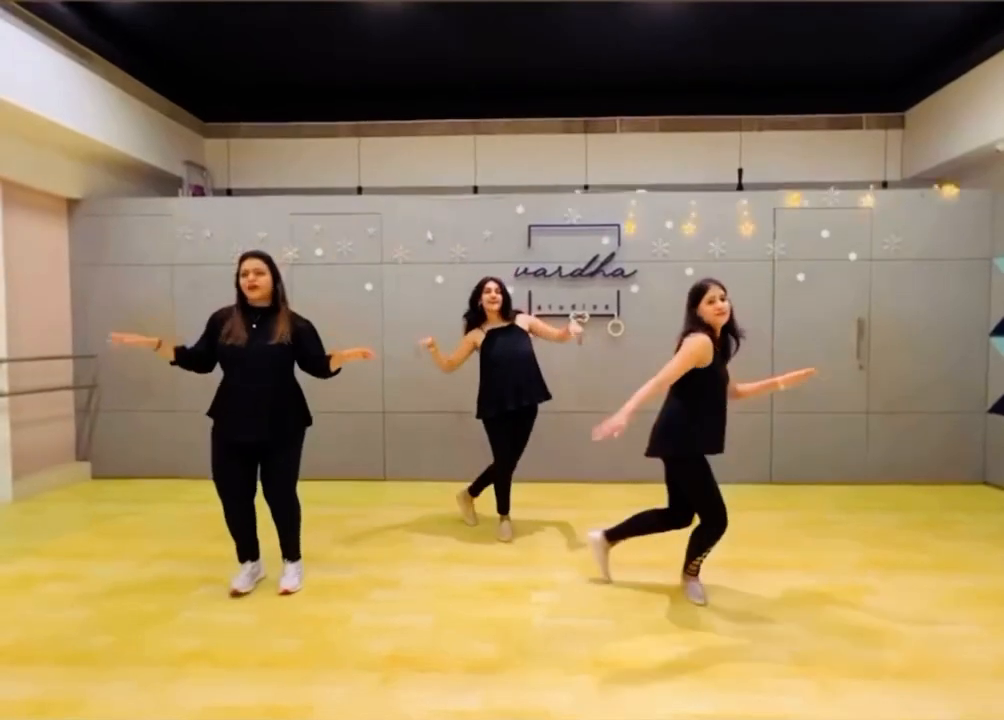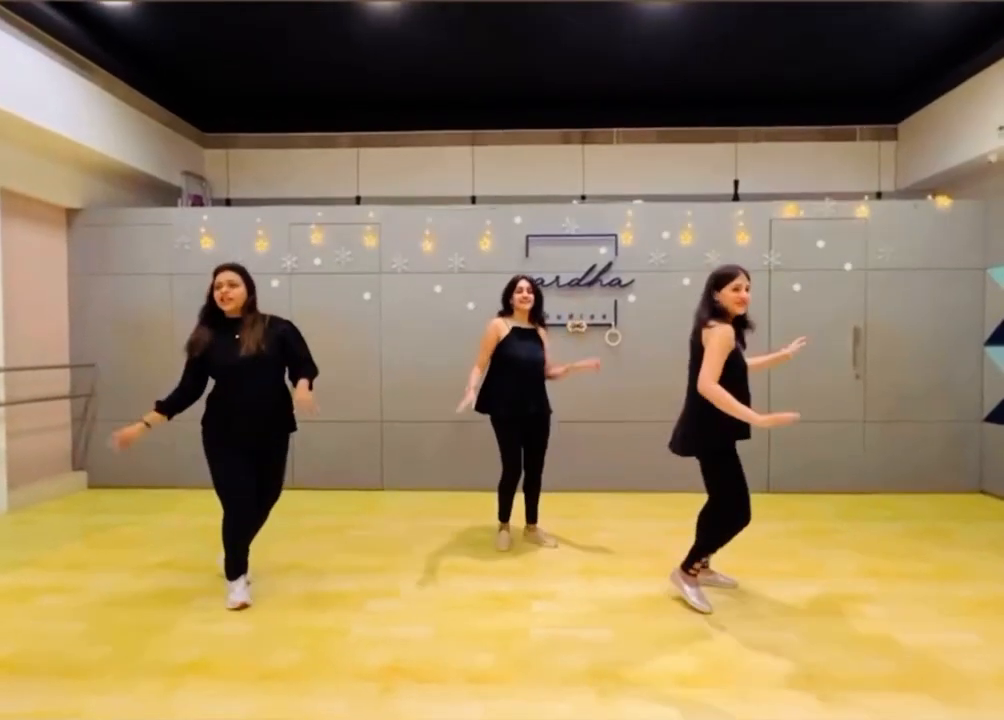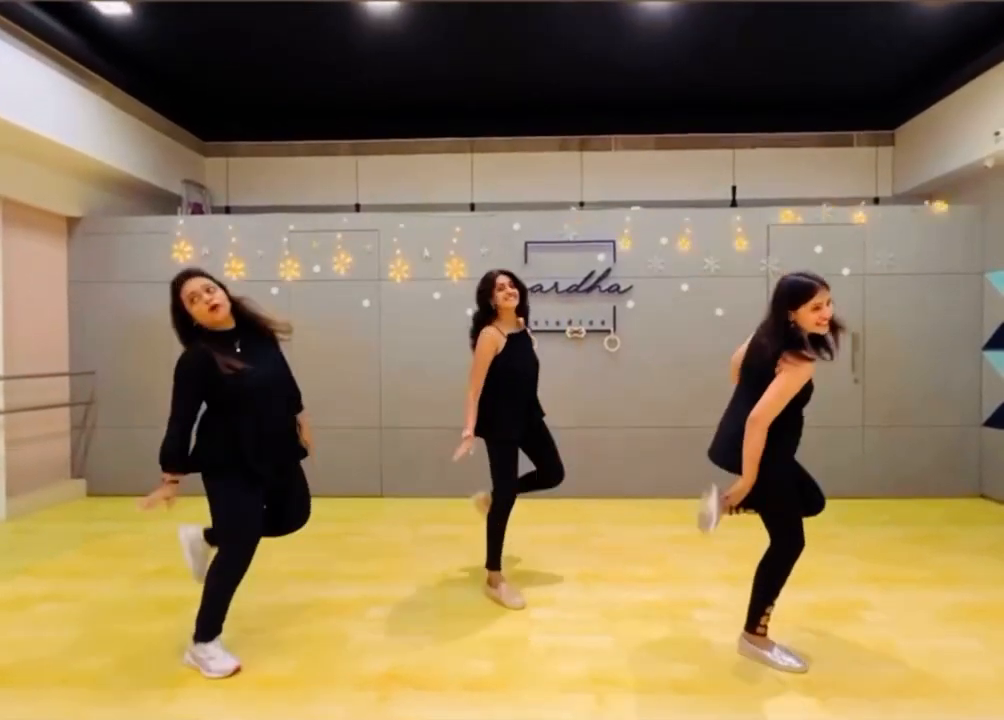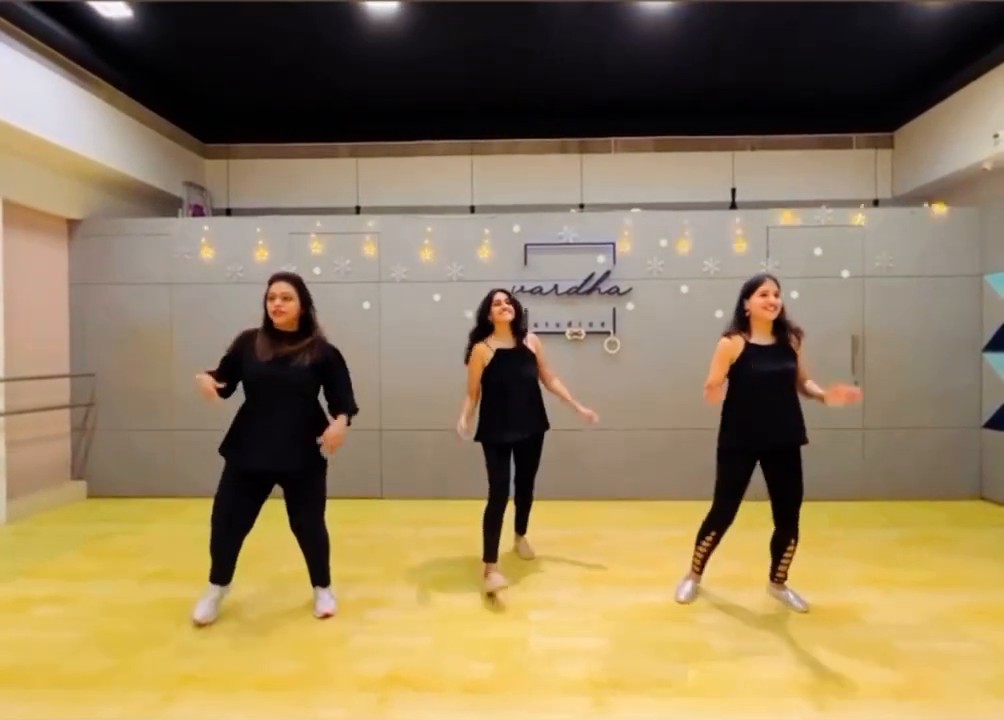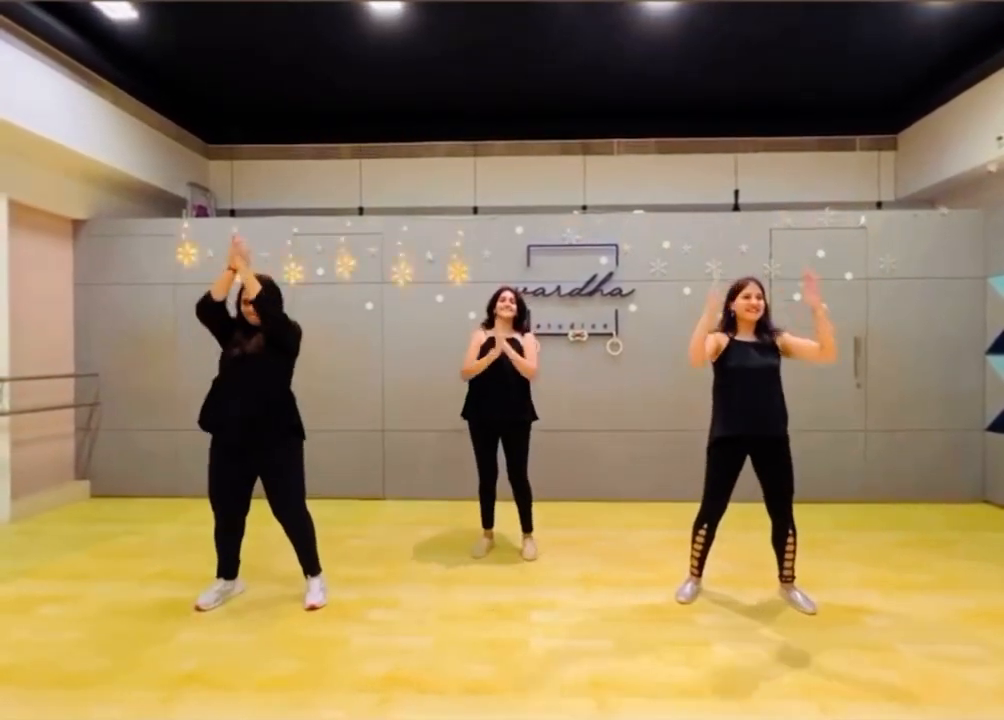
dt=0.7s
person 1, frame 1
left shoulder: (293, 325)
right shoulder: (224, 321)
left elbow: (318, 366)
right elbow: (200, 360)
left wrist: (346, 357)
right wrist: (156, 345)
left hip: (282, 425)
right hip: (232, 425)
left knee: (281, 495)
right knee: (233, 494)
left ankle: (292, 563)
right ankle: (249, 564)
person 1, frame 2
left shoulder: (278, 329)
right shoulder: (206, 339)
left elbow: (302, 367)
right elbow: (187, 390)
left wrist: (302, 385)
right wrist: (145, 423)
left hip: (272, 431)
right hip: (225, 435)
left knee: (265, 498)
right knee: (237, 504)
left ankle: (237, 556)
right ankle: (236, 577)
person 1, frame 3
left shoulder: (260, 334)
right shoulder: (198, 358)
left elbow: (285, 382)
right elbow: (182, 421)
left wrist: (301, 421)
right wrist: (170, 479)
left hip: (277, 453)
right hip: (230, 463)
left knee: (294, 515)
right knee: (239, 546)
left ankle: (205, 539)
right ankle: (203, 644)
person 1, frame 4
left shoulder: (322, 351)
right shoulder: (248, 343)
left elbow: (342, 396)
right elbow: (224, 381)
left wrist: (339, 422)
right wrist: (206, 379)
left hip: (304, 453)
right hip: (249, 449)
left knee: (309, 525)
right knee: (227, 521)
left ankle: (322, 589)
right ankle: (217, 589)
person 1, frame 5
left shoulder: (286, 335)
right shoulder: (231, 333)
left elbow: (270, 307)
right elbow: (207, 308)
left wrist: (246, 268)
right wrist: (231, 267)
left hip: (276, 438)
right hip: (229, 438)
left knee: (290, 509)
right knee: (227, 511)
left ankle: (314, 578)
right ankle: (227, 580)
person 2, frame 1
left shoulder: (719, 343)
right shoulder: (700, 341)
left elbow: (731, 392)
right elbow: (662, 380)
left wrist: (780, 382)
right wrist: (625, 413)
left hip: (686, 441)
right hip: (681, 442)
left knee: (680, 514)
right knee: (714, 518)
left ankle: (606, 538)
right ankle: (690, 575)
person 2, frame 2
left shoulder: (725, 330)
right shoulder: (720, 330)
left elbow: (737, 366)
right elbow: (706, 385)
left wrist: (782, 355)
right wrist: (758, 418)
left hip: (715, 431)
right hip: (708, 433)
left knee: (725, 502)
right knee: (736, 512)
left ankle: (699, 567)
right ankle: (687, 573)
person 2, frame 3
left shoulder: (768, 336)
right shoulder: (799, 360)
left elbow: (735, 364)
right elbow: (759, 420)
right wrist: (747, 479)
left hip: (745, 441)
right hip: (759, 451)
left knee: (811, 501)
right knee: (789, 541)
left ankle: (724, 501)
right ankle: (754, 637)
person 2, frame 4
left shoulder: (791, 340)
right shoulder: (732, 343)
left elbow: (801, 383)
right elbow: (712, 389)
left wrist: (827, 395)
right wrist: (712, 393)
left hip: (784, 442)
right hip: (739, 441)
left knee: (788, 518)
right knee: (723, 513)
left ankle: (778, 582)
right ankle: (694, 575)
person 2, frame 5
left shoulder: (777, 340)
right shoulder: (720, 339)
left elbow: (828, 354)
right elbow: (695, 358)
left wrist: (817, 308)
right wrist: (710, 312)
left hip: (772, 436)
right hip: (728, 435)
left knee: (782, 513)
right knee: (712, 509)
left ankle: (787, 584)
right ankle: (694, 578)
person 3, frame 1
left shoulder: (522, 321)
right shoulder: (477, 334)
left elbow: (559, 336)
right elbow: (449, 365)
left wrist: (571, 328)
right wrist: (433, 347)
left hip: (526, 404)
right hip: (496, 407)
left knee: (508, 461)
right knee: (505, 462)
left ankle: (469, 496)
right ankle: (504, 517)
person 3, frame 2
left shoulder: (539, 332)
right shoulder: (498, 325)
left elbow: (548, 371)
right elbow: (480, 366)
left wrist: (578, 366)
right wrist: (471, 390)
left hip: (536, 408)
right hip: (504, 409)
left knee: (535, 468)
right knee: (513, 469)
left ankle: (531, 527)
right ankle: (503, 526)
person 3, frame 3
left shoulder: (522, 326)
right shoulder: (490, 335)
right elbow: (474, 389)
right wrist: (469, 431)
left hip: (528, 418)
right hip: (499, 423)
left knee: (553, 474)
right knee: (506, 496)
left ankle: (492, 498)
right ankle: (494, 579)
person 3, frame 4
left shoulder: (531, 342)
right shoulder: (481, 349)
left elbow: (549, 380)
right elbow: (473, 393)
left wrist: (578, 407)
right wrist: (464, 417)
left hip: (532, 427)
right hip: (499, 430)
left knee: (525, 489)
right knee: (498, 493)
left ankle: (521, 537)
right ankle: (490, 568)
person 3, frame 5
left shoulder: (526, 339)
right shoulder: (480, 336)
left elbow: (532, 372)
right elbow: (465, 373)
left wrist: (507, 348)
right wrist: (491, 355)
left hip: (516, 416)
right hip: (481, 415)
left knee: (518, 475)
right knee: (487, 475)
left ankle: (528, 536)
right ankle: (487, 534)
